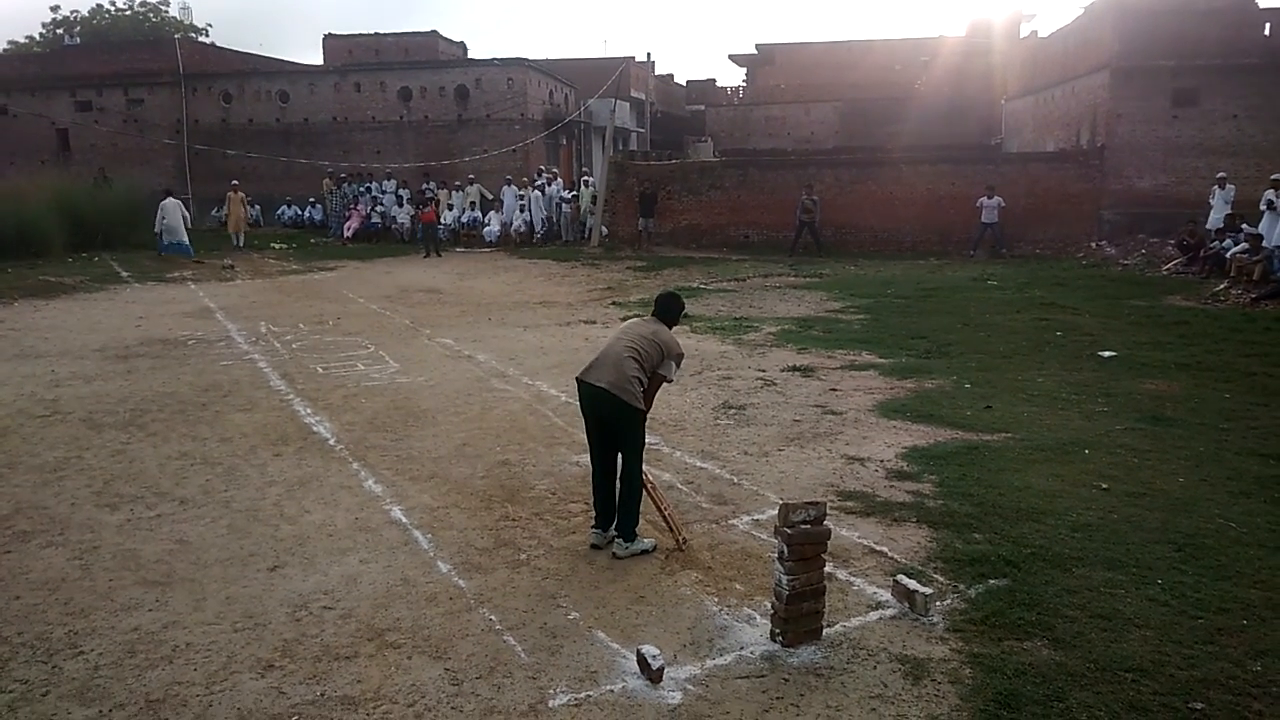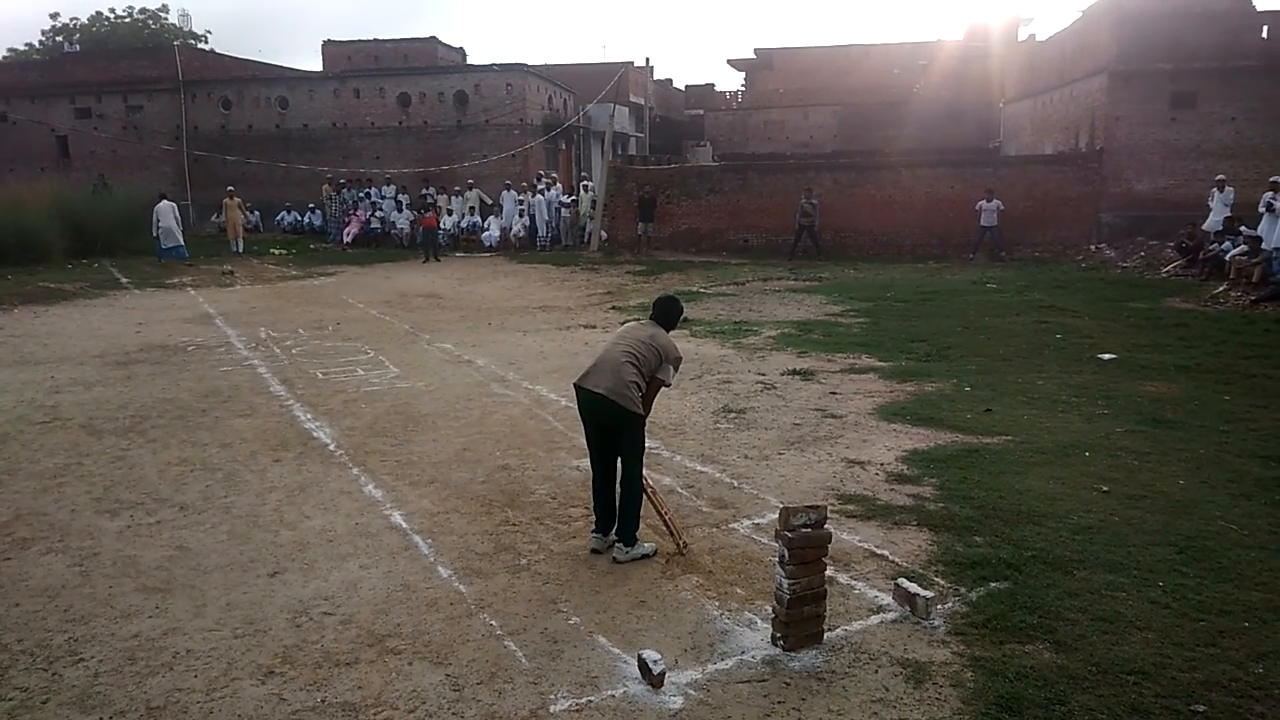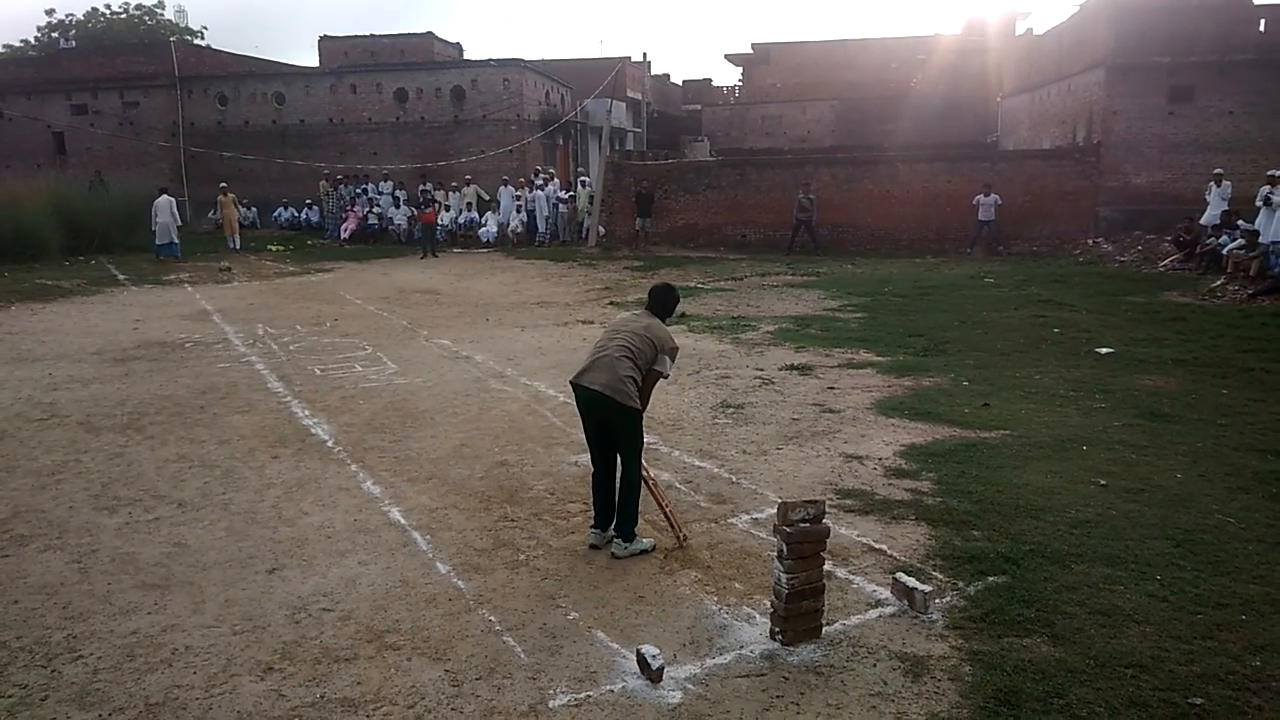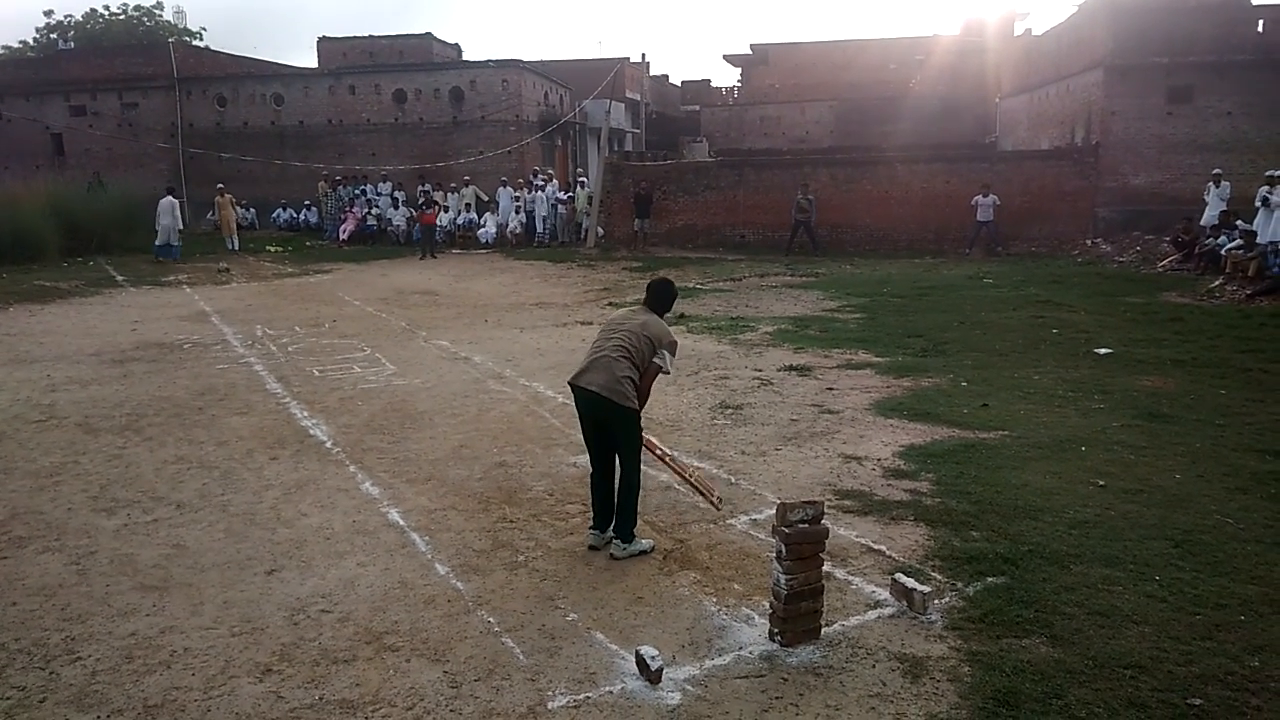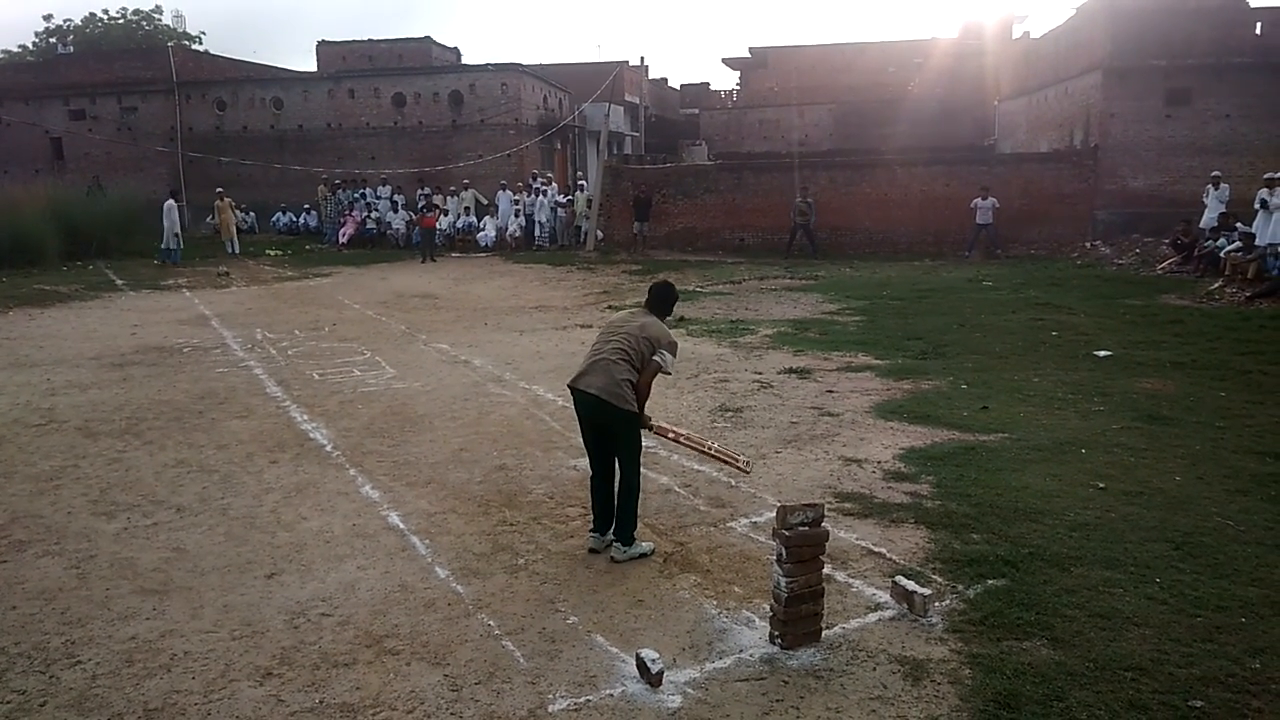
dt=0.2s
person 1, frame 1
left shoulder: (630, 324)
right shoulder: (673, 347)
right elbow: (649, 393)
left wrist: (634, 417)
right wrist: (637, 421)
left hip: (588, 384)
right hip: (622, 395)
left knee: (601, 464)
right knee: (631, 470)
left ankle: (601, 529)
right ankle: (625, 539)
person 1, frame 2
left shoulder: (628, 328)
right shoulder: (671, 351)
right elbow: (648, 397)
right wrist: (636, 425)
left hip: (586, 390)
right hip: (620, 400)
left knee: (602, 469)
right knee: (631, 474)
left ankle: (601, 534)
right ankle: (626, 544)
person 1, frame 3
left shoulder: (621, 320)
right shoulder: (667, 341)
right elbow: (646, 389)
right wrist: (633, 419)
left hip: (583, 386)
right hip: (617, 395)
left knee: (602, 464)
right knee: (631, 470)
left ankle: (600, 529)
right ankle: (625, 539)
person 1, frame 4
left shoulder: (618, 316)
right shoulder: (665, 337)
right elbow: (644, 385)
right wrist: (633, 418)
left hip: (582, 387)
right hip: (616, 396)
left knee: (600, 466)
right knee: (630, 470)
left ankle: (598, 530)
right ankle: (623, 541)
person 1, frame 5
left shoulder: (618, 318)
right shoulder: (665, 338)
right elbow: (643, 384)
right wrist: (639, 416)
left hip: (581, 390)
right hip: (615, 399)
left knee: (600, 469)
right knee: (629, 474)
left ankle: (599, 534)
right ankle: (624, 544)
